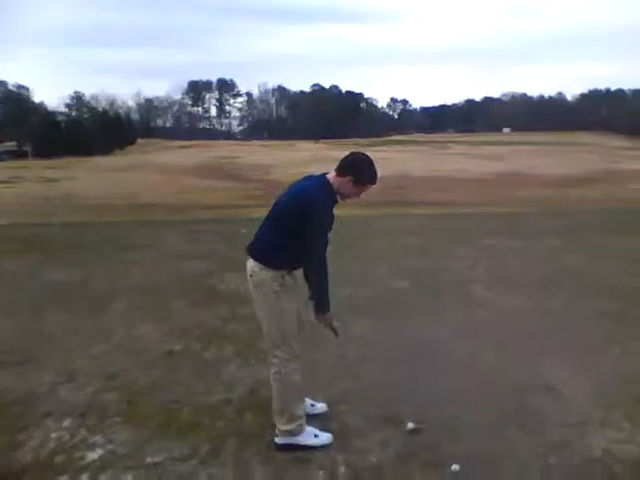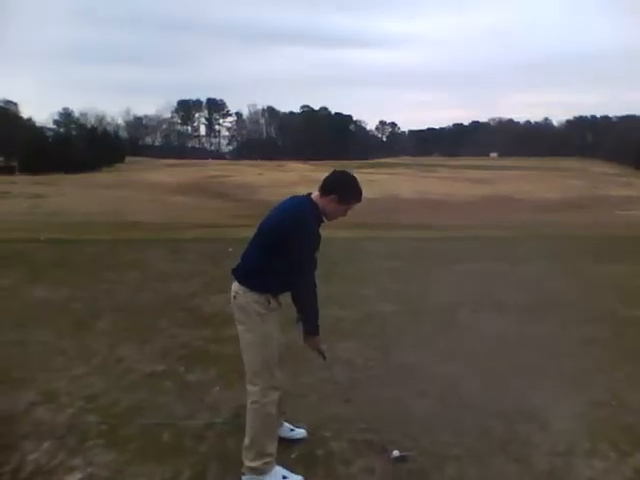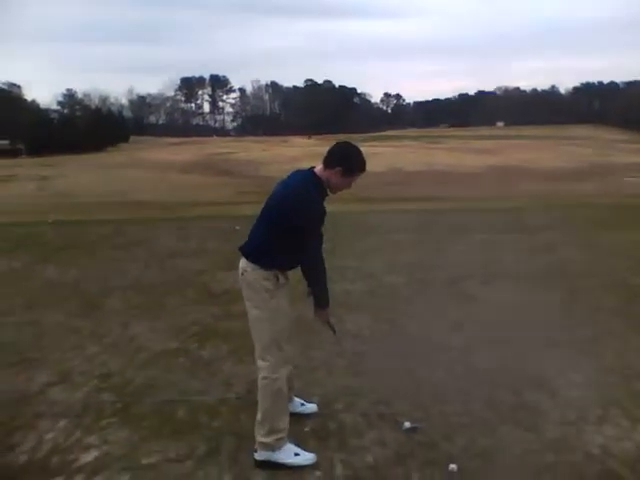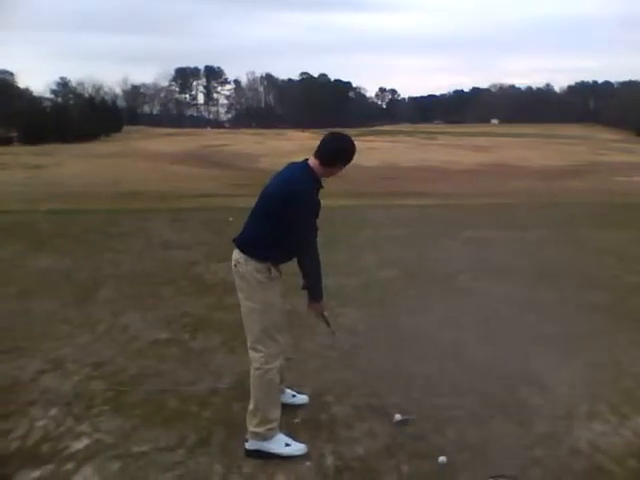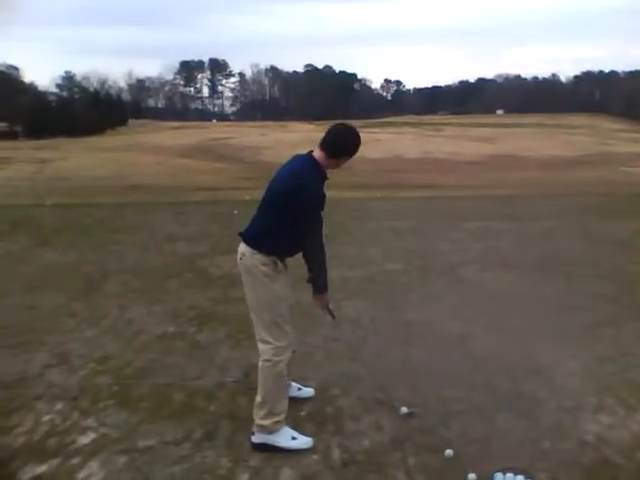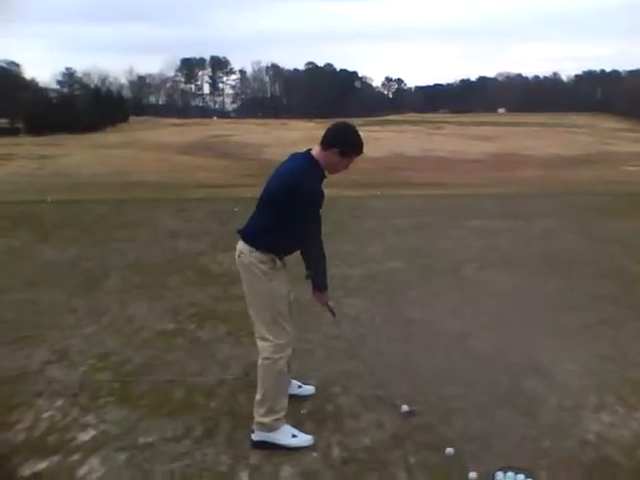
dt=0.7s
person 1, frame 1
left shoulder: (313, 186)
right shoulder: (316, 202)
right elbow: (315, 257)
left wrist: (313, 295)
right wrist: (322, 306)
left hip: (279, 267)
right hip: (270, 273)
left knee: (295, 336)
right knee: (286, 352)
left ankle: (292, 400)
right ankle: (290, 430)
person 1, frame 2
left shoulder: (298, 207)
right shoulder: (303, 223)
right elbow: (304, 280)
left wrist: (302, 313)
right wrist: (311, 329)
left hip: (257, 291)
right hip: (255, 298)
left knee: (269, 370)
right knee: (263, 382)
left ankle: (273, 423)
person 1, frame 3
left shoulder: (302, 181)
right shoulder: (306, 198)
right elbow: (311, 254)
left wrist: (313, 288)
right wrist: (322, 302)
left hip: (266, 268)
right hip: (263, 275)
left knee: (280, 345)
right knee: (273, 357)
left ankle: (283, 399)
right ankle: (270, 445)
person 1, frame 4
left shoulder: (296, 173)
right shoulder: (303, 192)
left elbow: (300, 241)
right elbow: (306, 247)
left wrist: (308, 282)
right wrist: (315, 294)
left hip: (257, 259)
right hip: (257, 266)
left knee: (273, 336)
right knee: (267, 348)
left ankle: (274, 390)
right ankle: (261, 435)
person 1, frame 5
left shoulder: (301, 165)
right shoulder: (308, 184)
right elbow: (312, 239)
left wrist: (314, 276)
right wrist: (320, 286)
left hip: (263, 253)
right hip: (262, 260)
left knee: (279, 329)
right knee: (276, 342)
left ankle: (279, 384)
right ankle: (267, 429)
person 1, frame 6
left shoulder: (300, 163)
right shoulder: (306, 182)
left elbow: (303, 233)
right elbow: (310, 237)
left wrist: (313, 273)
right wrist: (320, 284)
left hip: (263, 251)
right hip: (260, 258)
left knee: (281, 322)
right knee: (276, 339)
left ankle: (280, 382)
right ankle: (267, 427)
